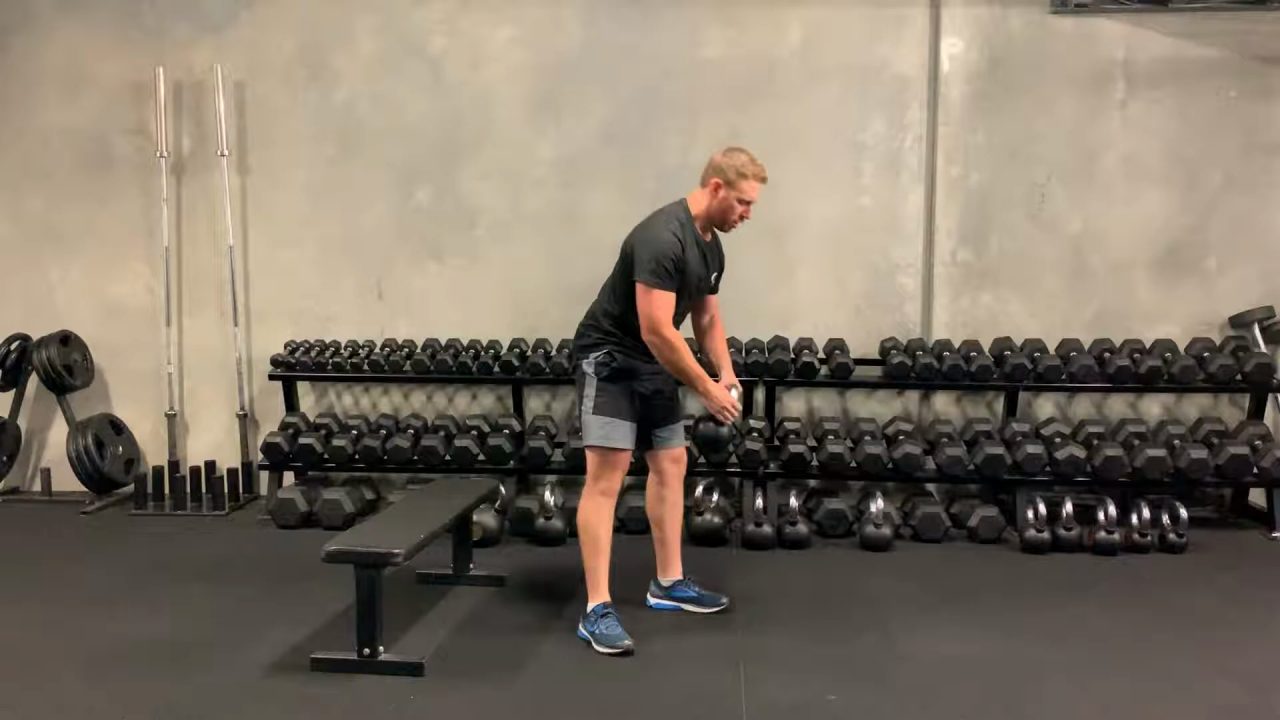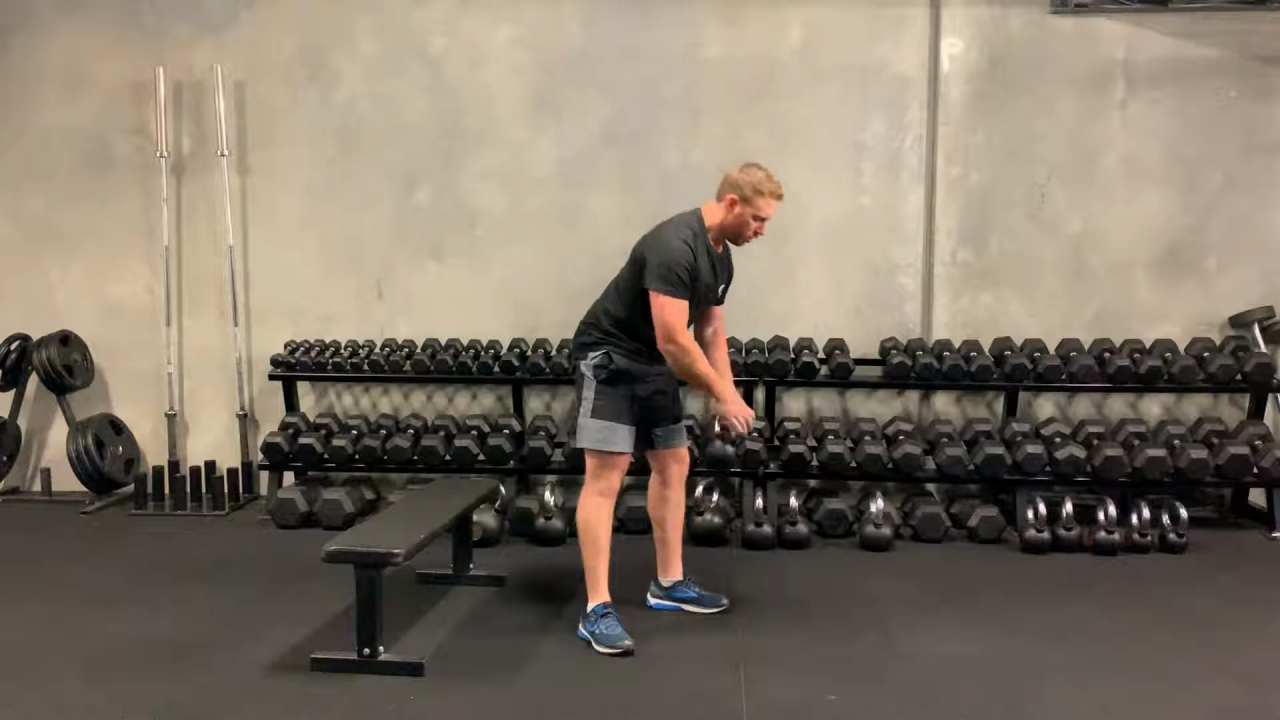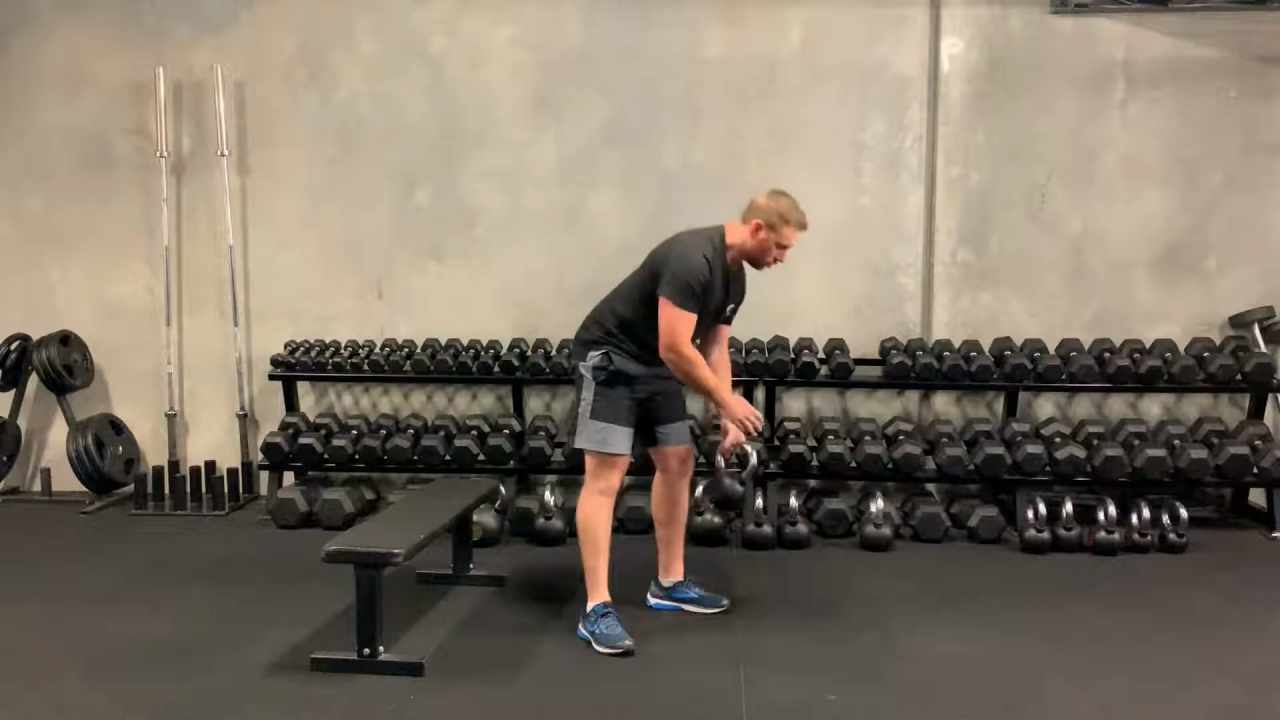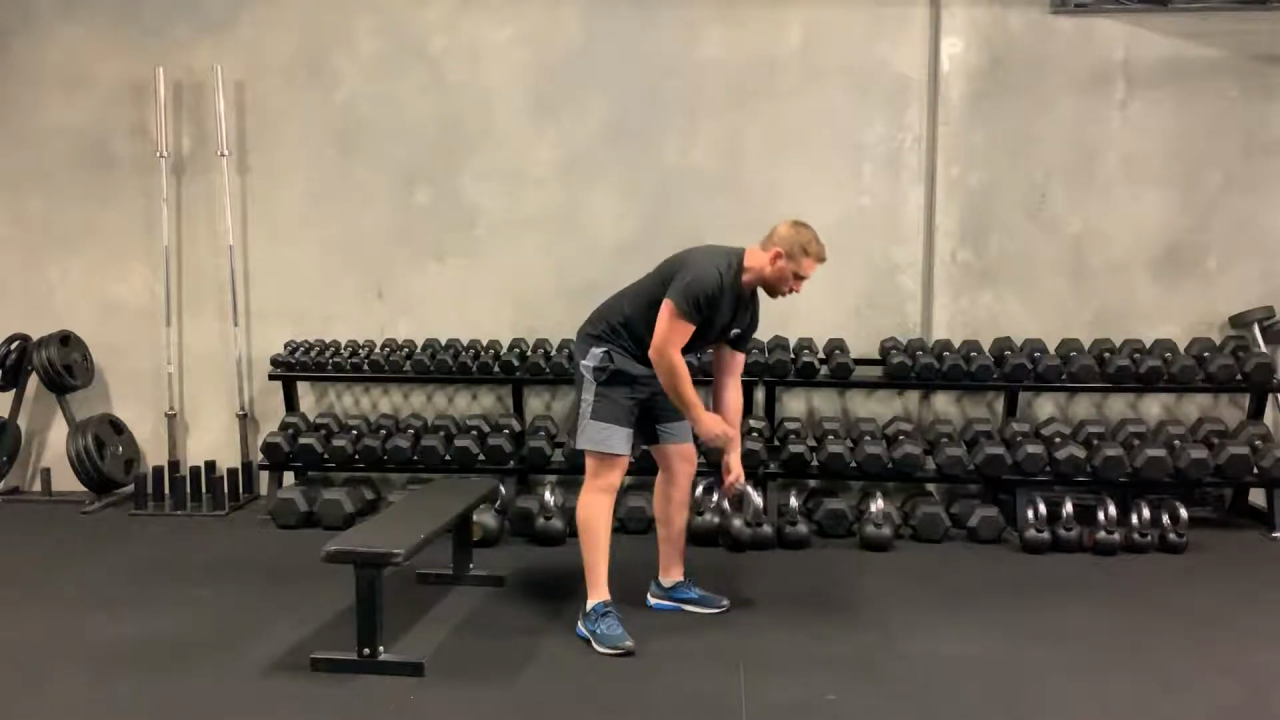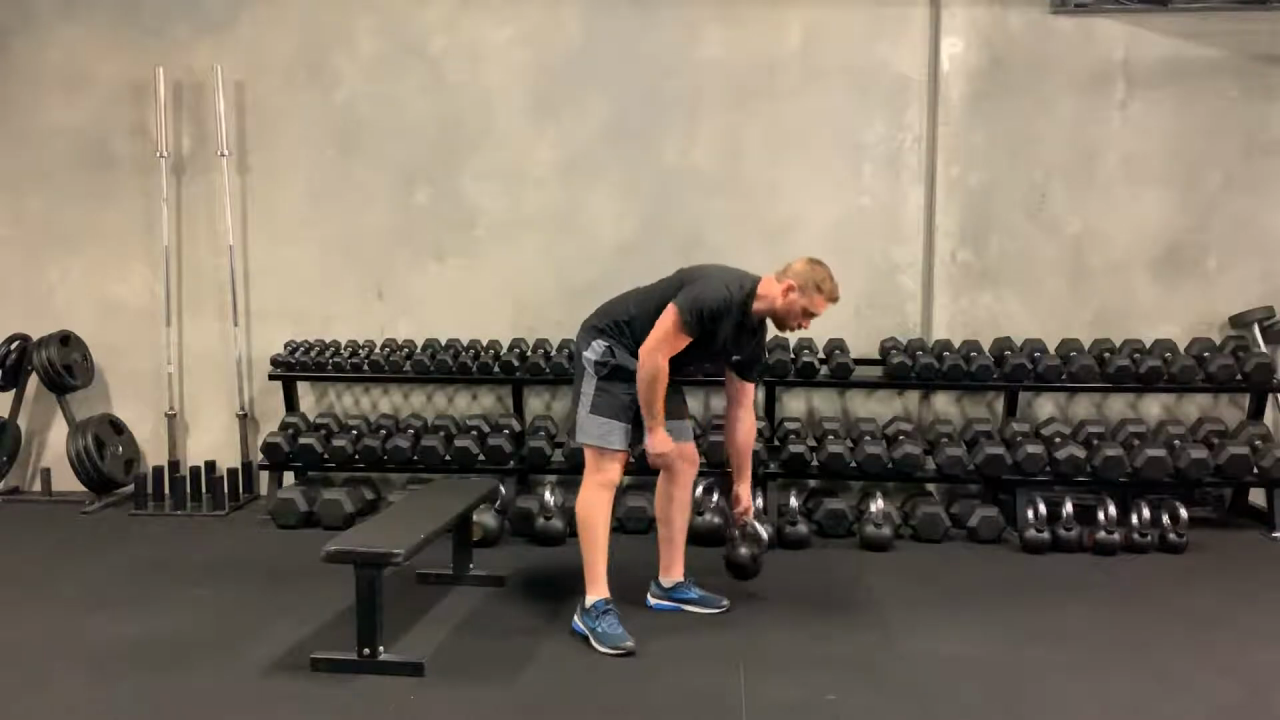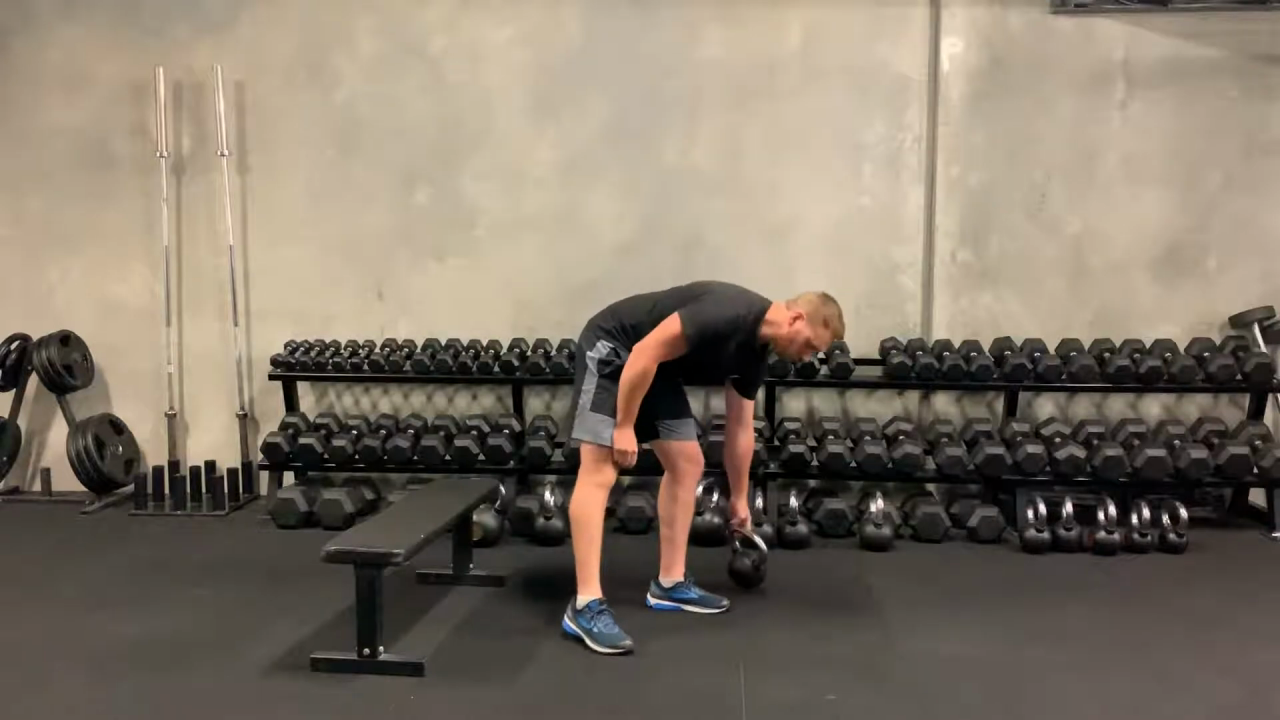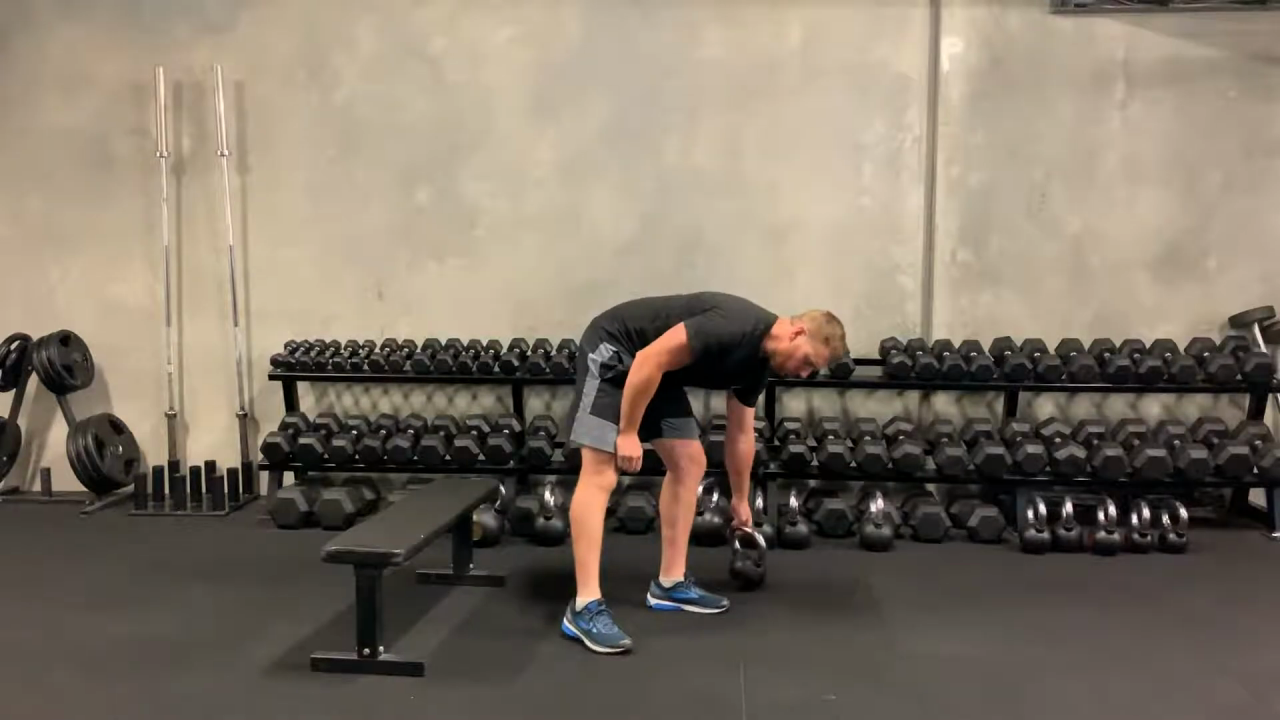
dt=0.1s
person 1, frame 1
left shoulder: (711, 246)
right shoulder: (662, 239)
left elbow: (707, 317)
right elbow: (657, 332)
left wrist: (727, 377)
right wrist: (705, 390)
left hip: (651, 365)
right hip: (609, 359)
left knee: (671, 465)
right knee: (606, 477)
left ankle: (668, 582)
right ankle: (597, 608)
person 1, frame 2
left shoulder: (721, 257)
right shoulder: (674, 247)
left elbow: (710, 331)
right elbow: (672, 339)
left wrist: (730, 392)
right wrist: (722, 397)
left hip: (652, 363)
right hip: (609, 359)
left knee: (674, 465)
right knee: (605, 478)
left ankle: (669, 582)
right ankle: (597, 609)
person 1, frame 3
left shoulder: (733, 278)
right shoulder: (691, 259)
left elbow: (715, 349)
right elbow: (675, 348)
left wrist: (730, 421)
right wrist: (730, 402)
left hip: (648, 364)
right hip: (608, 360)
left knee: (678, 463)
right knee: (606, 479)
left ankle: (669, 583)
right ankle: (597, 607)
person 1, frame 4
left shoulder: (747, 303)
right shoulder: (706, 274)
left elbow: (729, 379)
right elbow: (663, 350)
left wrist: (733, 451)
right wrist: (698, 416)
left hip: (651, 366)
right hip: (610, 357)
left knee: (681, 463)
right knee: (605, 478)
left ankle: (669, 583)
right ankle: (596, 607)
person 1, frame 5
left shoulder: (751, 333)
right shoulder: (718, 294)
left elbow: (742, 410)
right elbow: (654, 352)
left wrist: (742, 484)
right wrist: (654, 428)
left hip: (650, 367)
right hip: (610, 352)
left knee: (683, 463)
right knee: (604, 474)
left ankle: (669, 583)
right ankle: (594, 604)
person 1, frame 6
left shoulder: (755, 352)
right shoulder: (724, 314)
left elbow: (741, 426)
right elbow: (644, 354)
left wrist: (739, 498)
right wrist: (625, 428)
right hip: (613, 350)
left knee: (689, 464)
right knee: (600, 473)
left ankle: (670, 582)
right ankle: (586, 605)
person 1, frame 7
left shoulder: (756, 361)
right shoulder: (731, 328)
left elbow: (741, 433)
right elbow: (648, 360)
left wrist: (741, 501)
right wrist: (628, 433)
left hip: (655, 370)
right hip: (612, 349)
left knee: (690, 464)
right knee: (600, 475)
left ankle: (670, 583)
right ankle: (585, 606)
